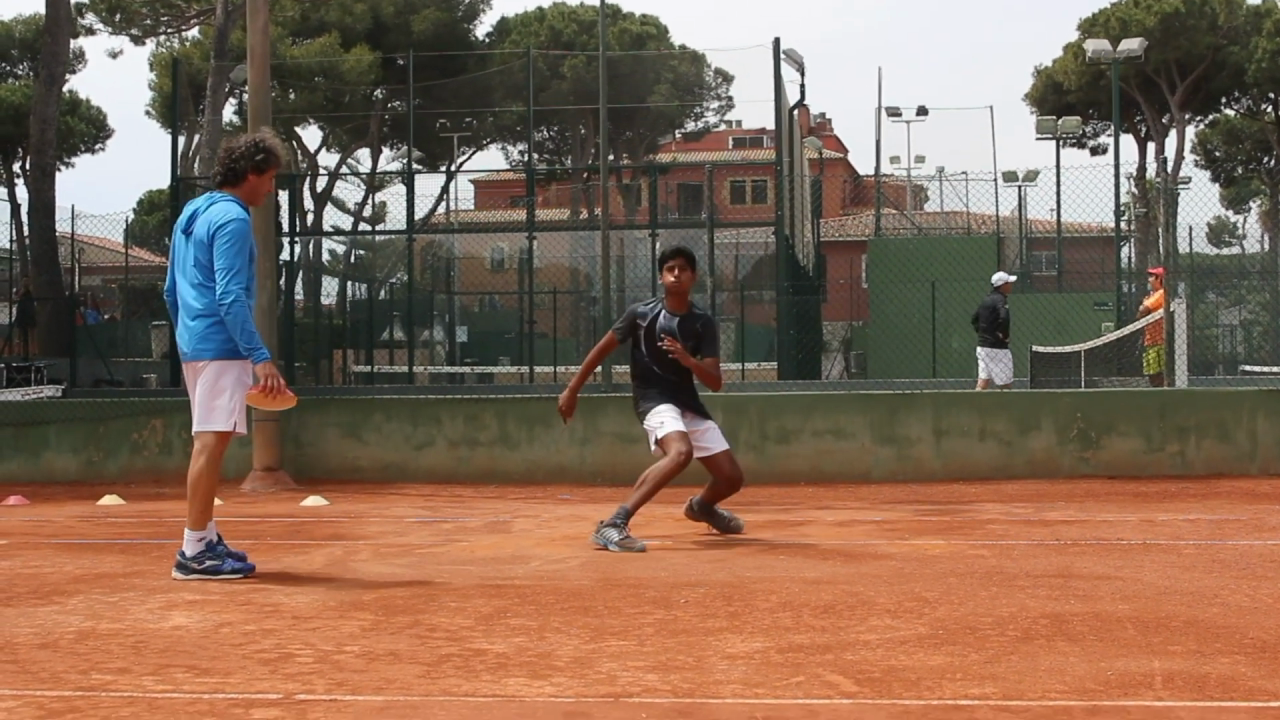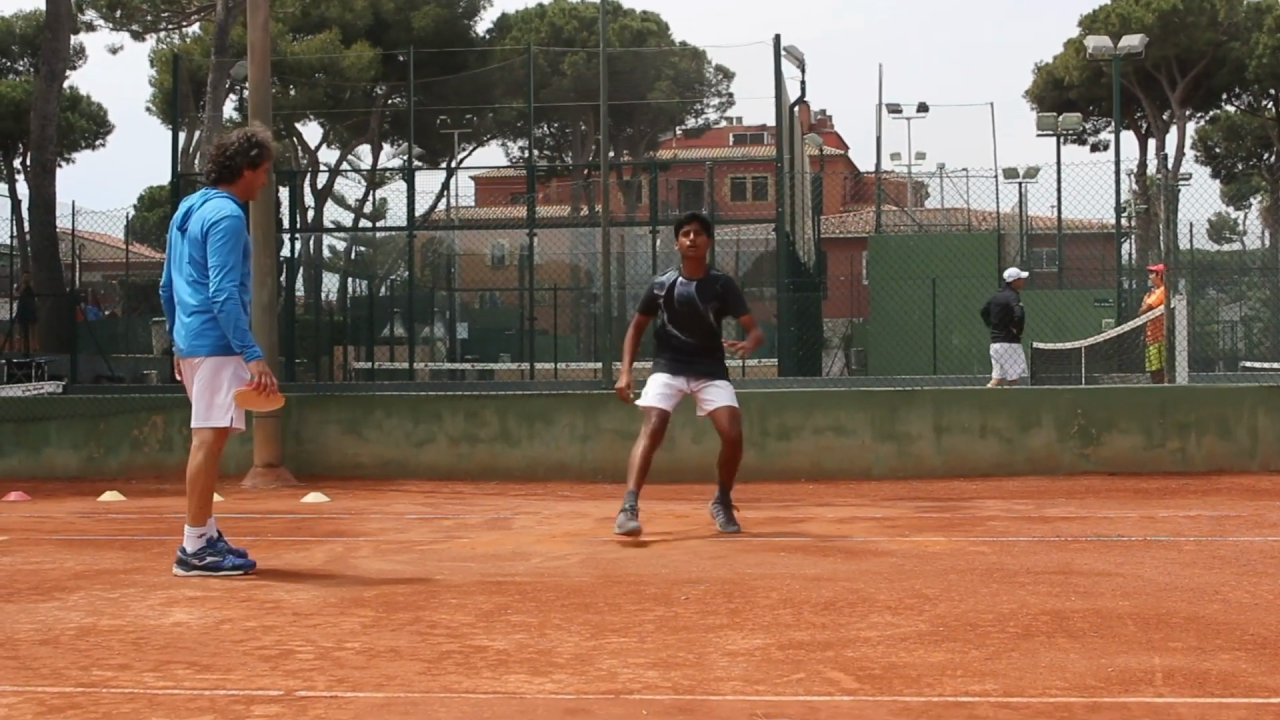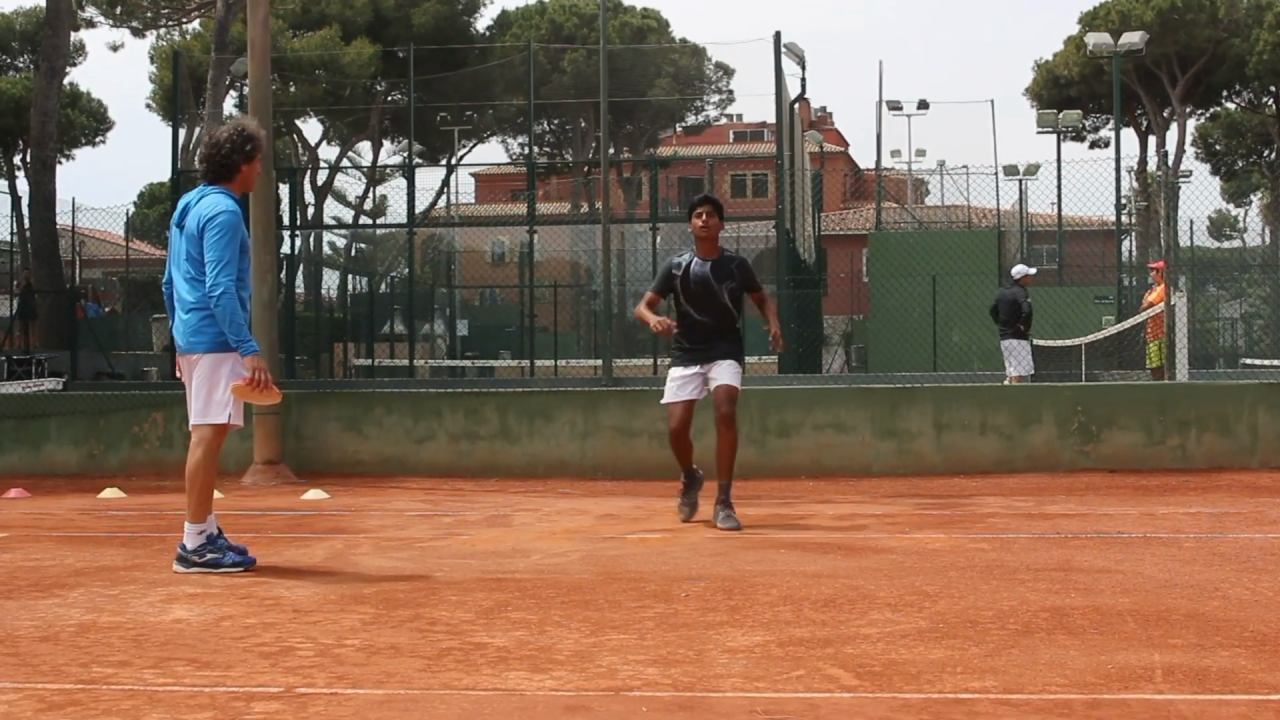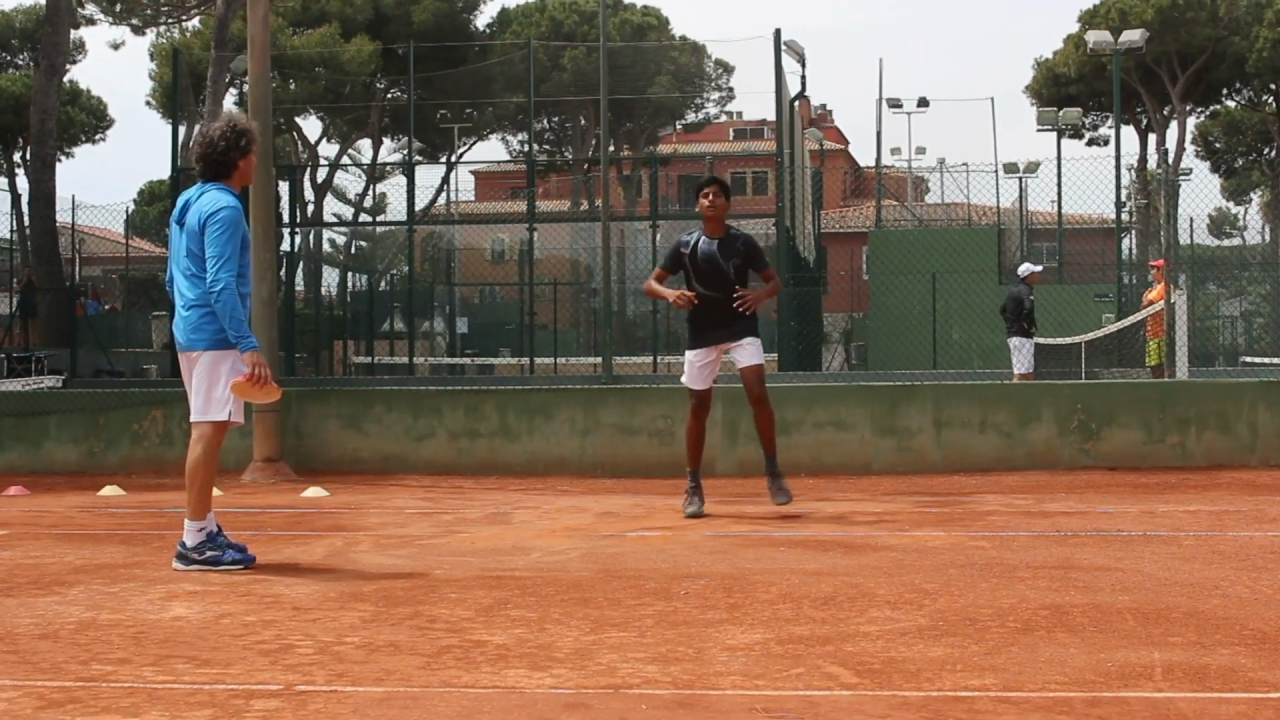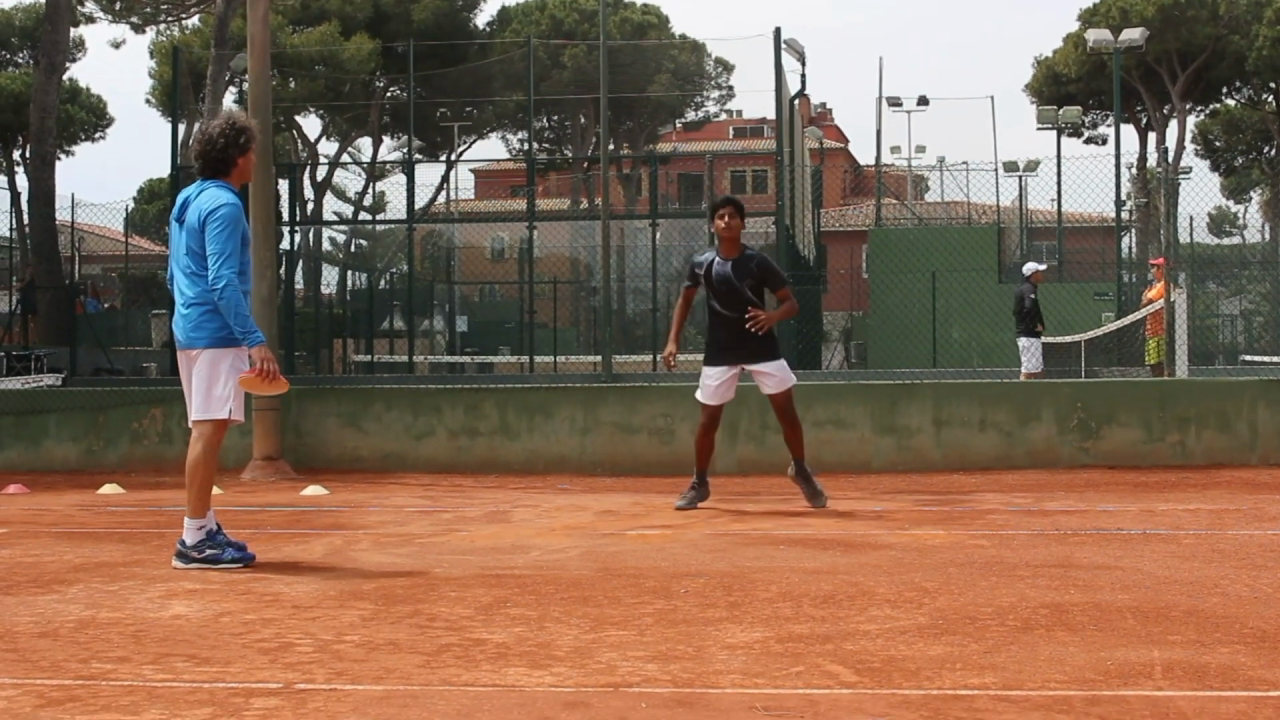
dt=0.2s
person 1, frame 1
left shoulder: (193, 212)
right shoulder: (232, 219)
left elbow: (170, 290)
right elbow: (231, 298)
right wrist: (260, 356)
left hip: (195, 344)
right hip: (221, 347)
left knee: (209, 442)
right knee: (212, 442)
left ankle: (207, 539)
right ankle: (194, 551)
person 1, frame 2
left shoulder: (189, 209)
right shoulder: (226, 216)
left elbow: (167, 286)
right elbow: (225, 295)
left wrist: (178, 339)
right wrist: (253, 355)
left hip: (192, 340)
right hip: (217, 343)
left knee: (208, 439)
right knee: (210, 438)
left ankle: (206, 535)
right ankle: (193, 547)
person 1, frame 3
left shoulder: (189, 206)
right shoulder: (222, 211)
left elbow: (170, 283)
right elbow: (221, 289)
left wrist: (180, 337)
right wrist: (249, 349)
left hip: (192, 337)
right hip: (216, 340)
left knee: (206, 436)
right knee: (209, 435)
left ankle: (206, 532)
right ankle: (193, 544)
person 1, frame 4
left shoulder: (188, 203)
right shoulder: (223, 208)
left elbow: (173, 279)
right elbow: (221, 285)
right wrist: (248, 344)
left hip: (191, 333)
right hip: (216, 337)
left knee: (207, 433)
right knee: (210, 432)
left ankle: (206, 530)
right ankle: (194, 542)
person 1, frame 5
left shoulder: (188, 201)
right shoulder: (223, 205)
left elbow: (174, 276)
right elbow: (223, 283)
right wrist: (254, 340)
left hip: (190, 330)
right hip: (215, 334)
left knee: (206, 431)
right knee: (209, 430)
left ankle: (205, 530)
right ankle: (193, 541)
person 2, frame 1
left shoulder: (704, 323)
right shoulder: (640, 314)
left elbow: (715, 381)
right elbow: (603, 349)
left wrist: (687, 361)
right wrist: (572, 389)
left hip: (687, 405)
right hip: (654, 400)
left knee: (731, 478)
right knee: (679, 455)
left ankle: (702, 506)
right ankle: (612, 525)
person 2, frame 2
left shoulder: (722, 284)
right shoulder: (660, 284)
left elbow: (752, 327)
right elbow: (636, 326)
left wrist: (748, 344)
right wrist: (624, 371)
left hip: (710, 369)
right hip: (669, 367)
left knee: (733, 434)
right knee: (652, 428)
left ankle: (723, 502)
right ankle: (629, 508)
person 2, frame 3
left shoulder: (737, 264)
right shoulder: (676, 266)
left elbow: (762, 298)
right elbow: (642, 306)
left wrist: (773, 324)
right wrist: (654, 319)
left hip: (726, 351)
right hip: (686, 353)
left knee: (725, 414)
right knee: (676, 429)
left ankle: (724, 501)
right ankle: (690, 478)
person 2, frame 4
left shoulder: (743, 242)
right shoulder: (683, 245)
left elbow: (774, 282)
right elbow: (651, 281)
left wrist: (759, 295)
right wrist: (670, 294)
left hip: (740, 327)
right hip: (700, 333)
left knee: (757, 394)
right knee: (698, 409)
left ankle: (772, 470)
right ankle: (693, 484)
person 2, frame 5
left shoulder: (759, 262)
right shoulder: (701, 264)
left elbow: (791, 303)
right elbow: (685, 298)
left wrist: (772, 317)
right wrist: (673, 341)
left hip: (761, 348)
right hip: (720, 352)
left knee: (787, 413)
right knee: (707, 422)
left ankle: (801, 472)
right ankle: (700, 485)
